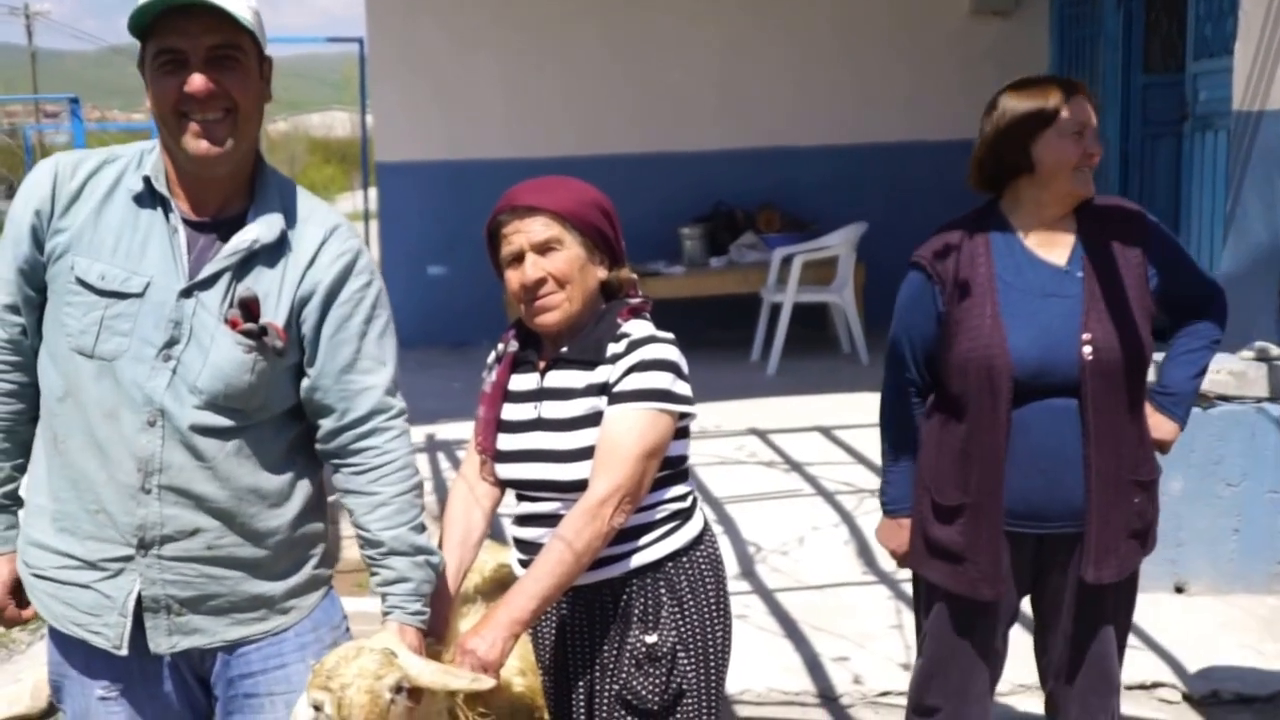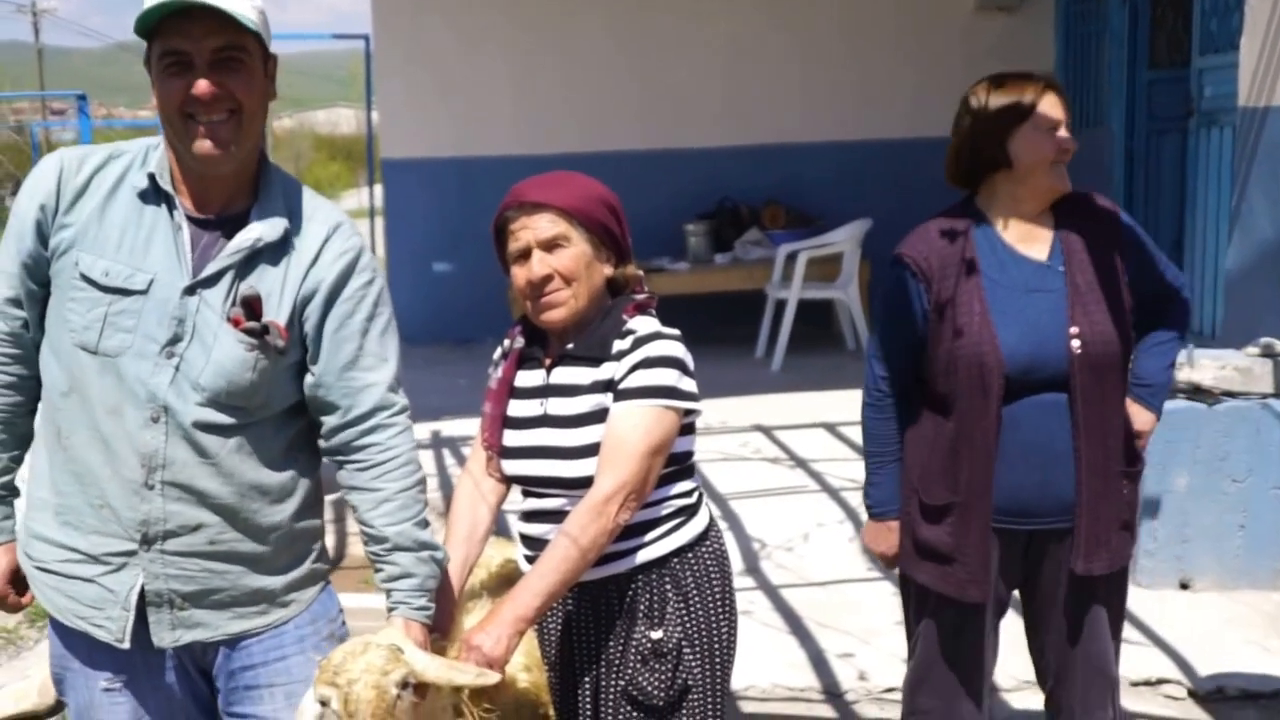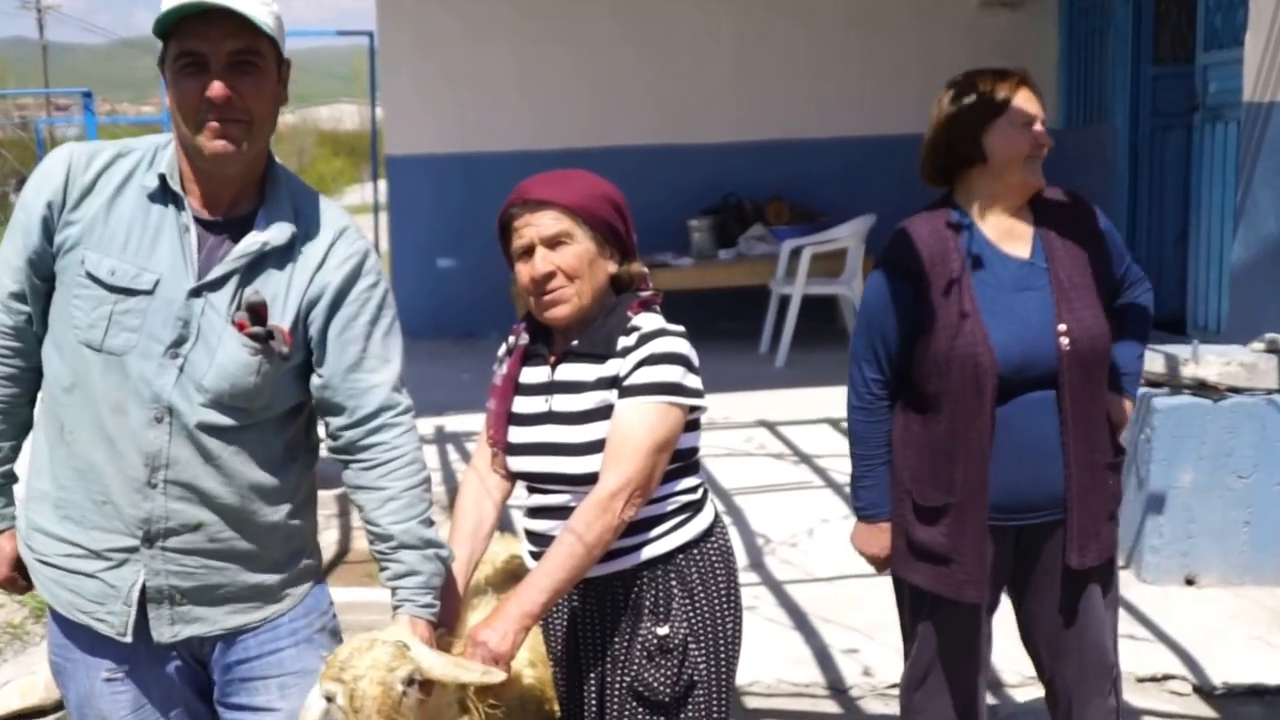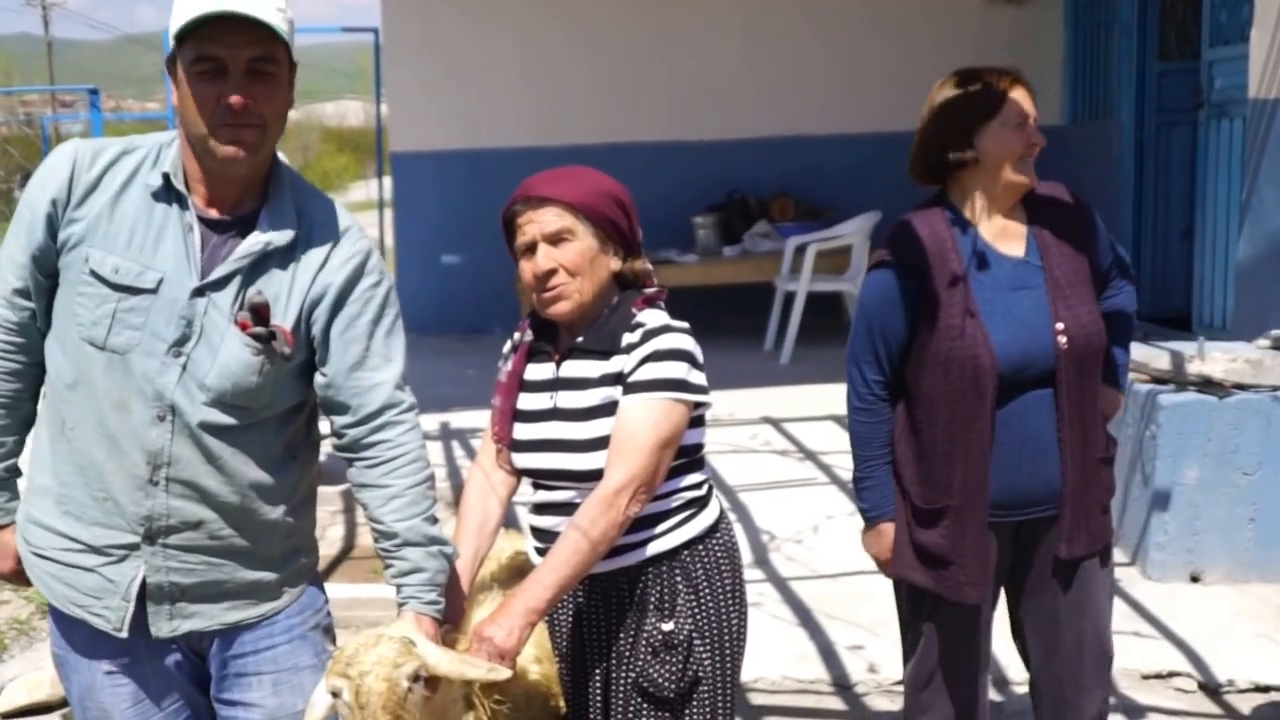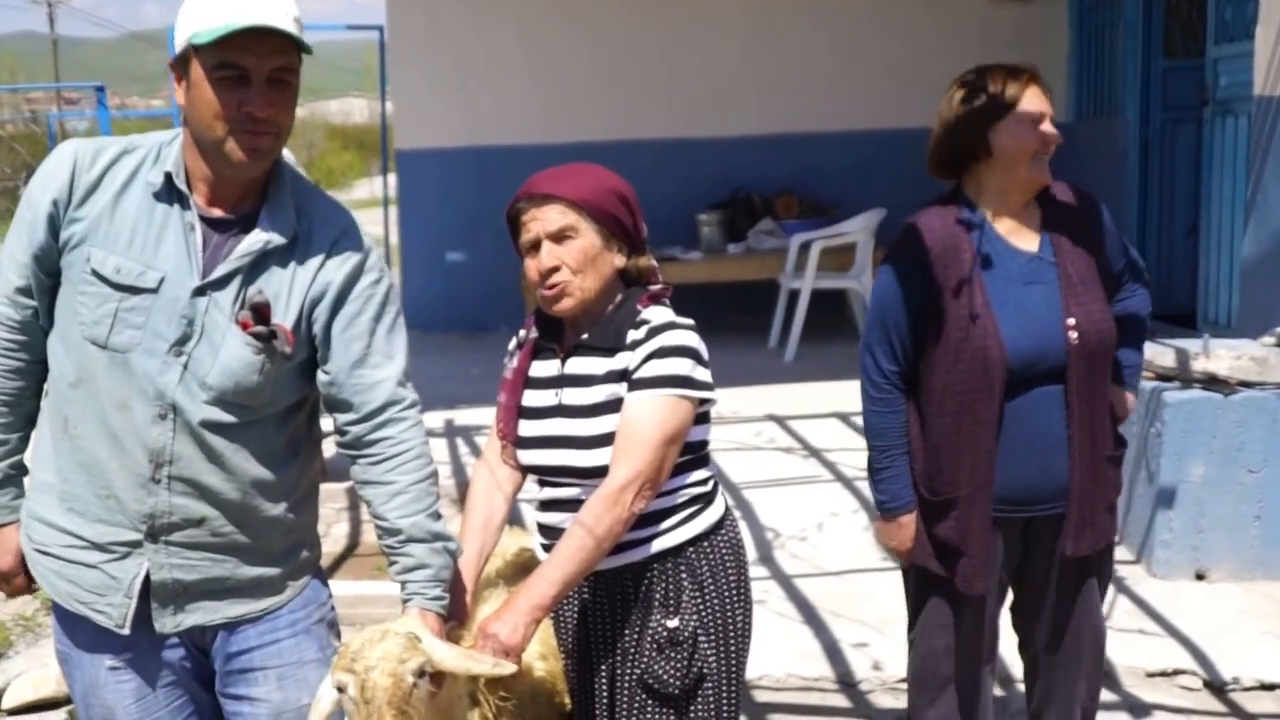
dt=0.2s
person 1, frame 1
left shoulder: (321, 248)
right shoulder: (61, 194)
left elbow: (367, 440)
left wrist: (406, 609)
left hip: (273, 616)
right hip: (95, 612)
person 1, frame 2
left shoulder: (324, 246)
right shoulder: (65, 190)
left elbow: (370, 434)
left wrist: (411, 604)
left hip: (273, 610)
right hip: (98, 604)
person 1, frame 3
left shoulder: (329, 248)
right shoulder: (72, 186)
left elbow: (375, 433)
left wrist: (416, 600)
left hip: (267, 606)
right hip: (97, 599)
person 1, frame 4
left shoulder: (332, 249)
right shoulder: (78, 182)
left elbow: (379, 430)
left wrist: (422, 597)
left hip: (265, 602)
right hip: (95, 589)
person 1, frame 5
left shoulder: (332, 247)
right shoulder: (79, 181)
left elbow: (381, 426)
left wrist: (426, 594)
left hip: (268, 597)
right hip: (99, 585)
person 2, frame 1
left shoulder: (1128, 236)
right shoulder: (951, 258)
left elbow: (1205, 306)
right elbow: (906, 390)
left wrist: (1171, 402)
right wrist: (898, 505)
left hip: (1097, 523)
right hip: (973, 524)
person 2, frame 2
left shoulder: (1104, 230)
right shoulder: (931, 255)
left elbow: (1169, 303)
right elbow: (887, 390)
left wrist: (1146, 394)
right wrist: (884, 507)
left hip: (1083, 519)
right hip: (961, 522)
person 2, frame 3
left shoulder: (1078, 225)
right shoulder: (918, 252)
left elbow: (1133, 294)
right elbow: (871, 389)
left wrist: (1121, 386)
right wrist: (873, 510)
left hip: (1070, 511)
right hip: (953, 518)
person 2, frame 4
left shoulder: (1069, 220)
right shoulder: (915, 254)
left elbow: (1117, 287)
right elbow: (869, 388)
left wrist: (1110, 379)
right wrist: (879, 510)
left hip: (1065, 506)
right hip: (953, 514)
person 2, frame 5
left shoulder: (1081, 218)
right shoulder: (930, 247)
left elbow: (1130, 289)
right elbow: (884, 378)
left wrist: (1123, 378)
right wrist: (896, 501)
left hip: (1074, 501)
right hip: (965, 507)
left knee: (1070, 659)
person 3, frame 1
left shoulder: (643, 354)
right shoulder: (508, 357)
left elbow: (608, 503)
right elbow: (476, 483)
left wrist: (503, 622)
right wrist: (438, 601)
left hip: (650, 598)
right hip: (552, 601)
person 3, frame 2
left shoulder: (649, 350)
right shoulder: (514, 353)
left elbow: (613, 499)
right elbow: (481, 478)
left wrist: (509, 618)
right wrist: (444, 595)
left hip: (656, 595)
right hip: (558, 596)
person 3, frame 3
left shoulder: (654, 347)
right shoulder: (519, 349)
left elbow: (618, 496)
right elbow: (486, 473)
left wrist: (514, 615)
left hip: (662, 590)
right hip: (564, 593)
person 3, frame 4
left shoulder: (658, 343)
right shoulder: (523, 346)
left elbow: (622, 493)
right elbow: (491, 469)
left wrist: (519, 611)
right wrist: (455, 587)
left hip: (667, 587)
right hip: (569, 588)
person 3, frame 5
left shoulder: (664, 339)
right shoulder: (530, 342)
left elbow: (628, 489)
right elbow: (497, 466)
left wrist: (524, 607)
right wrist: (460, 584)
left hip: (673, 584)
right hip: (575, 585)
